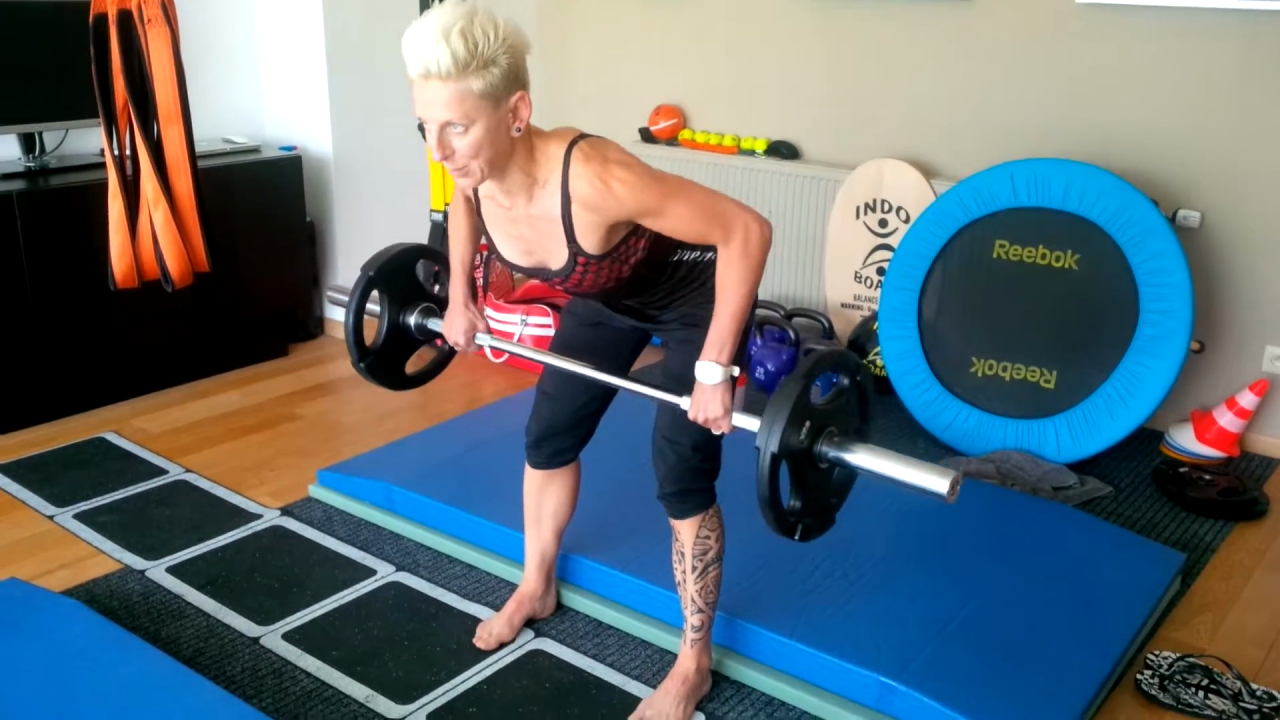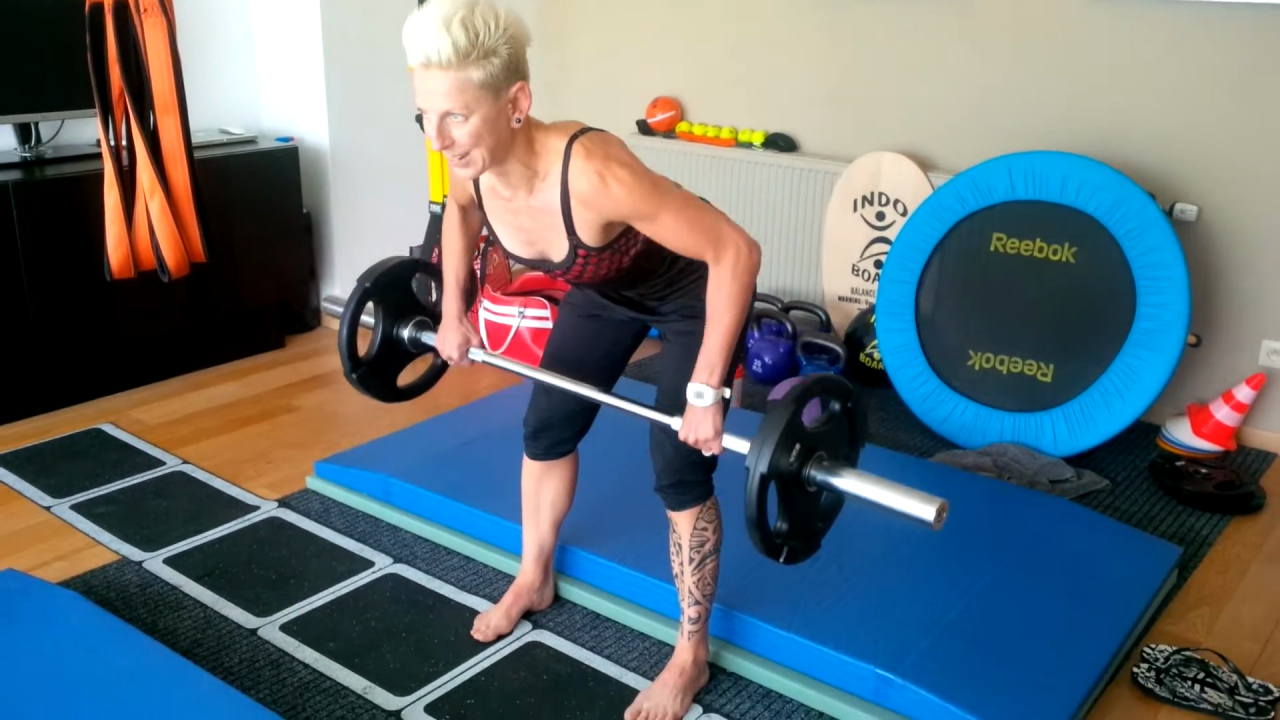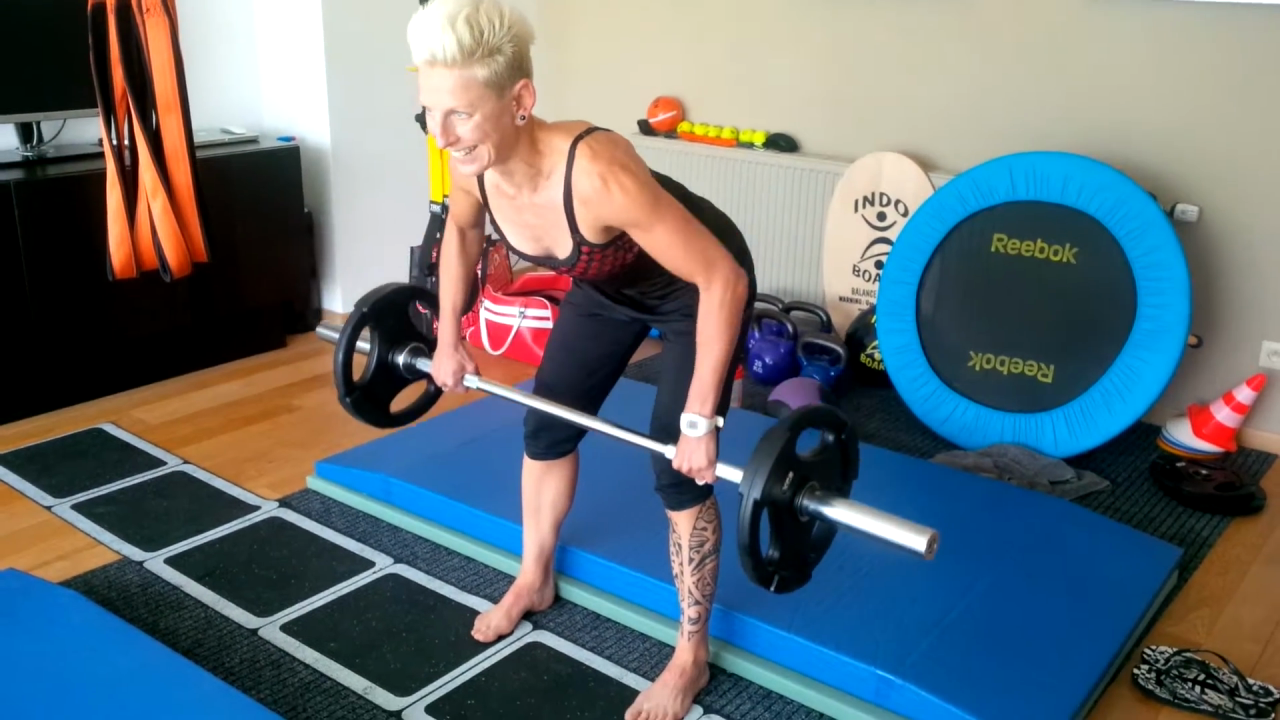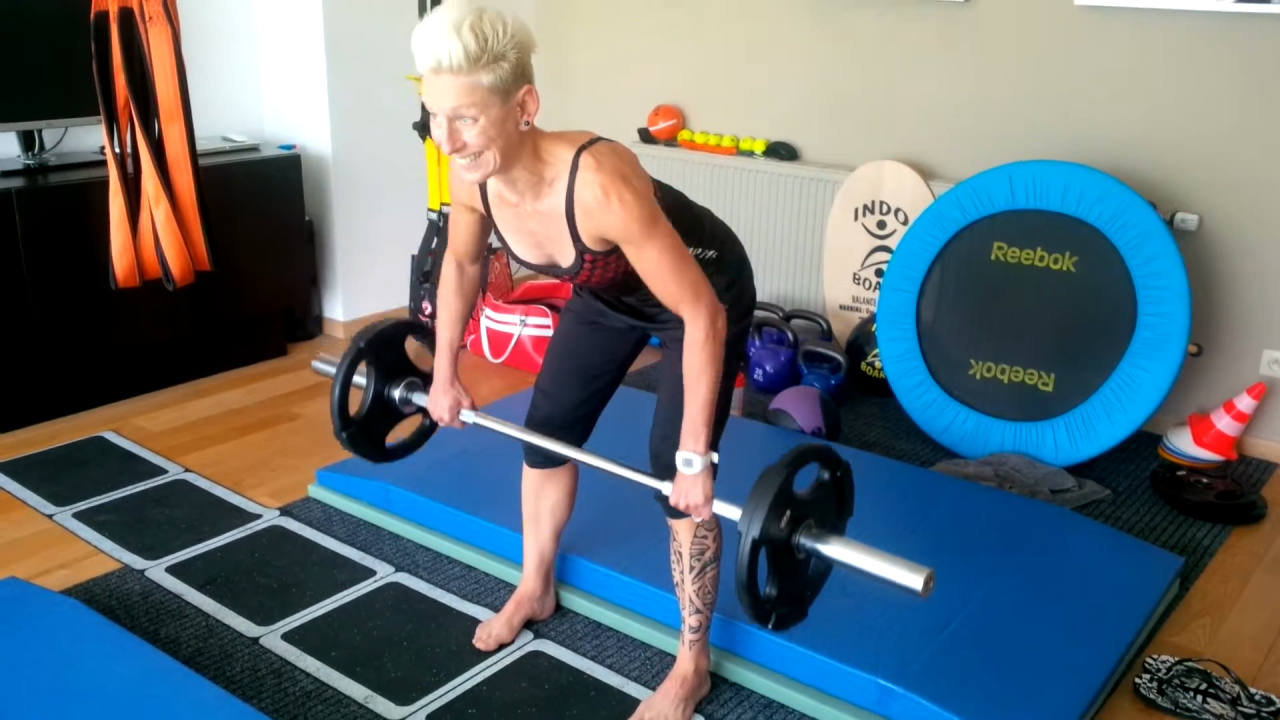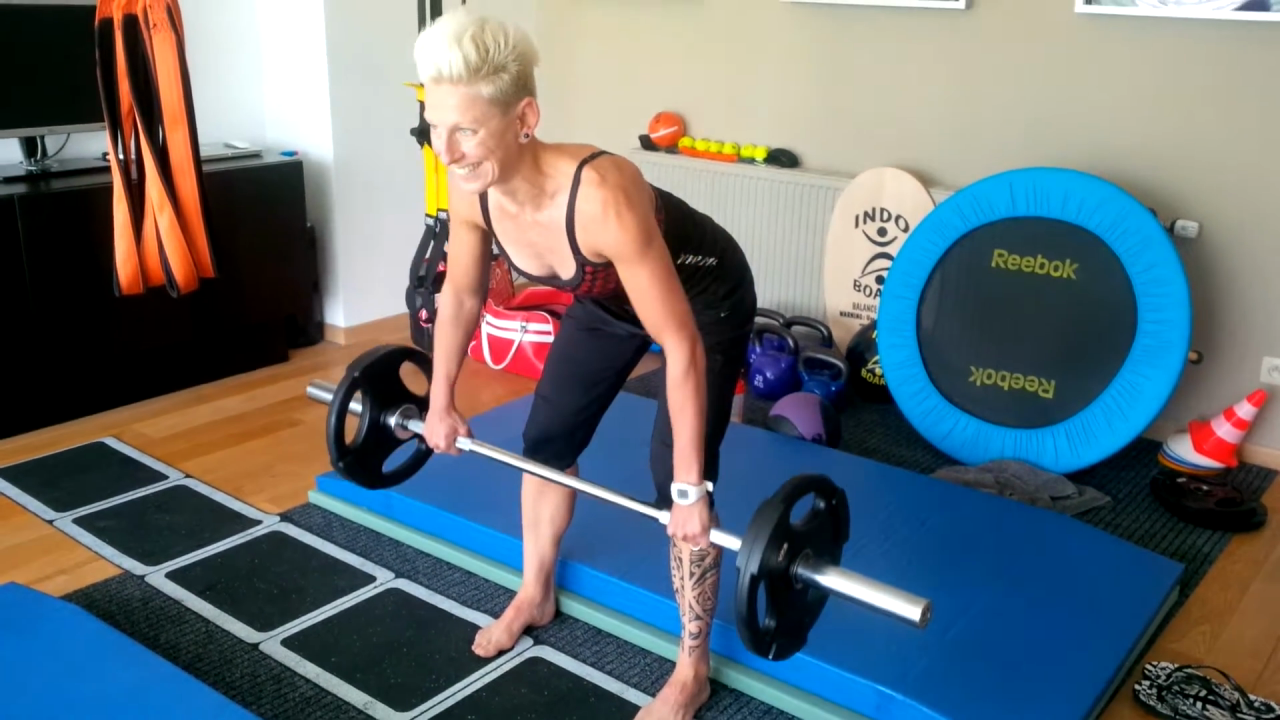
dt=0.2s
person 1, frame 1
left shoulder: (593, 177)
right shoulder: (471, 170)
left elbow: (747, 231)
left wrist: (714, 370)
right wrist: (460, 298)
left hip: (693, 293)
right hip: (606, 295)
left knee: (680, 475)
right knee: (547, 437)
left ankle: (693, 663)
right ankle: (536, 588)
person 1, frame 2
left shoulder: (593, 172)
right shoulder: (469, 166)
left elbow: (735, 251)
left wrist: (705, 391)
right wrist: (453, 311)
left hip: (691, 288)
right hip: (605, 285)
left knee: (678, 466)
right knee: (546, 427)
left ankle: (691, 655)
right ankle: (533, 580)
person 1, frame 3
left shoulder: (597, 172)
right shoulder: (472, 165)
left elbow: (724, 277)
right elbow: (461, 233)
left wrist: (699, 421)
right wrist: (449, 336)
left hip: (692, 287)
right hip: (608, 283)
left knee: (679, 467)
right knee: (545, 426)
left ankle: (691, 655)
right ankle: (534, 580)
person 1, frame 4
left shoulder: (600, 184)
right shoulder: (473, 176)
left elbow: (703, 315)
right elbow: (461, 264)
left wrist: (695, 459)
right wrist: (444, 373)
left hip: (702, 289)
right hip: (609, 290)
left knee: (675, 479)
right knee: (546, 433)
right ankle: (535, 589)
person 1, frame 5
left shoulder: (602, 199)
right shoulder: (473, 190)
left elbow: (683, 348)
right elbow: (461, 296)
left wrist: (689, 491)
right wrist: (440, 402)
left hip: (705, 295)
right hip: (608, 297)
left knee: (674, 483)
right knee: (546, 440)
right ankle: (535, 596)
